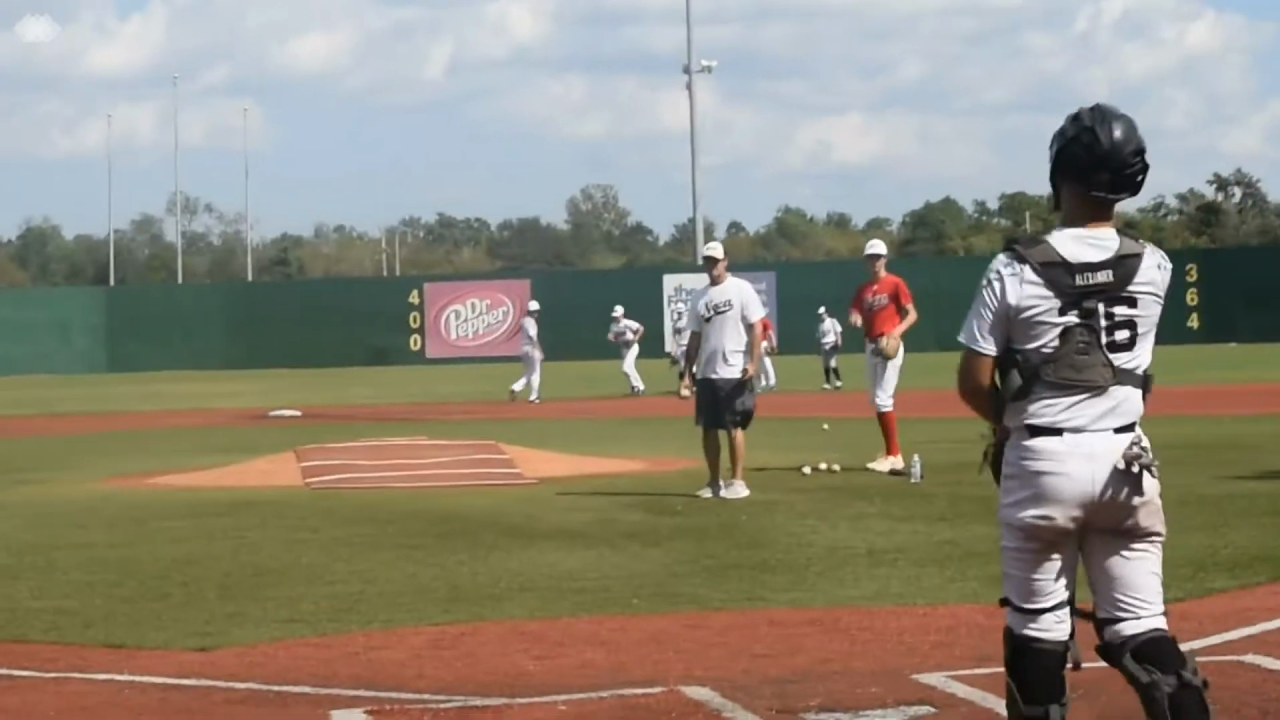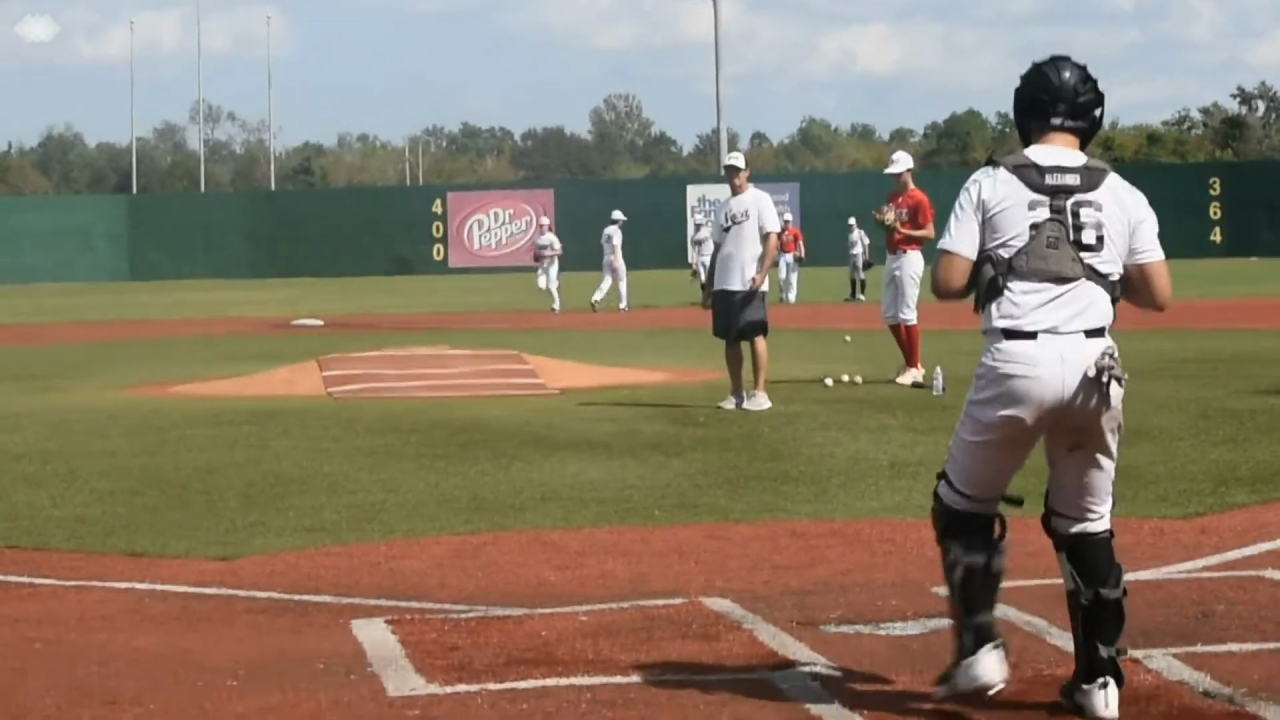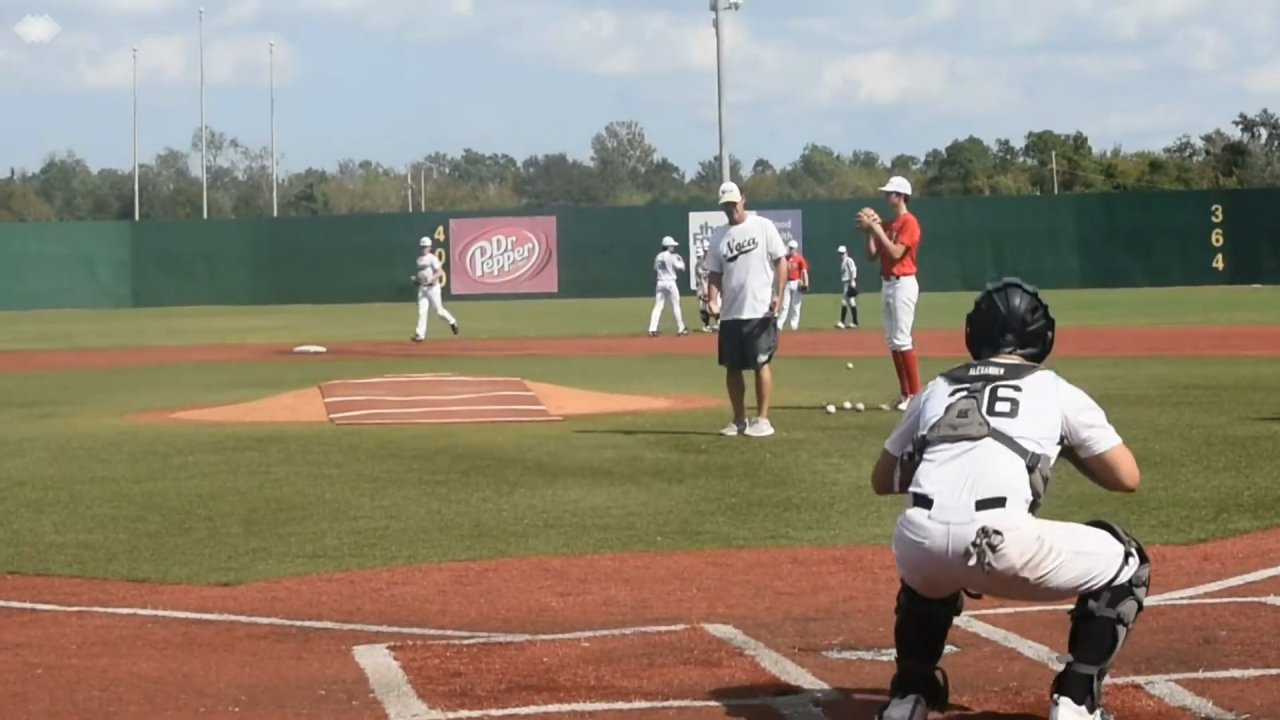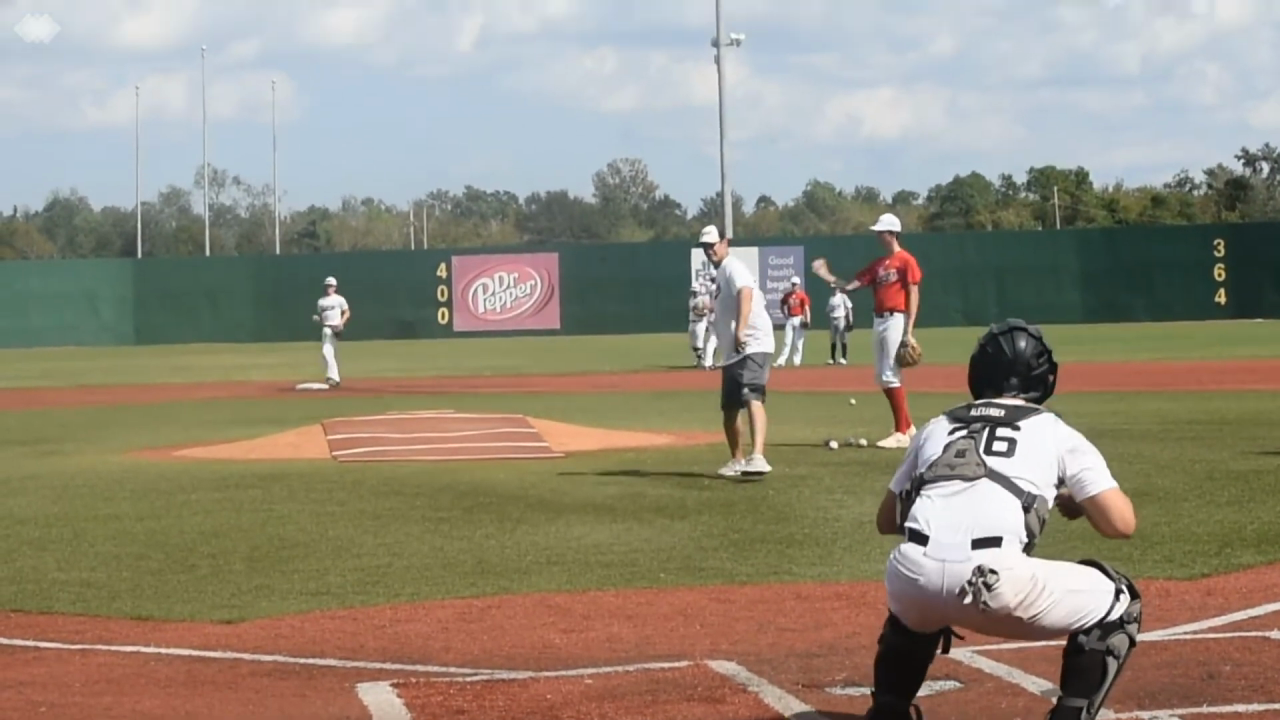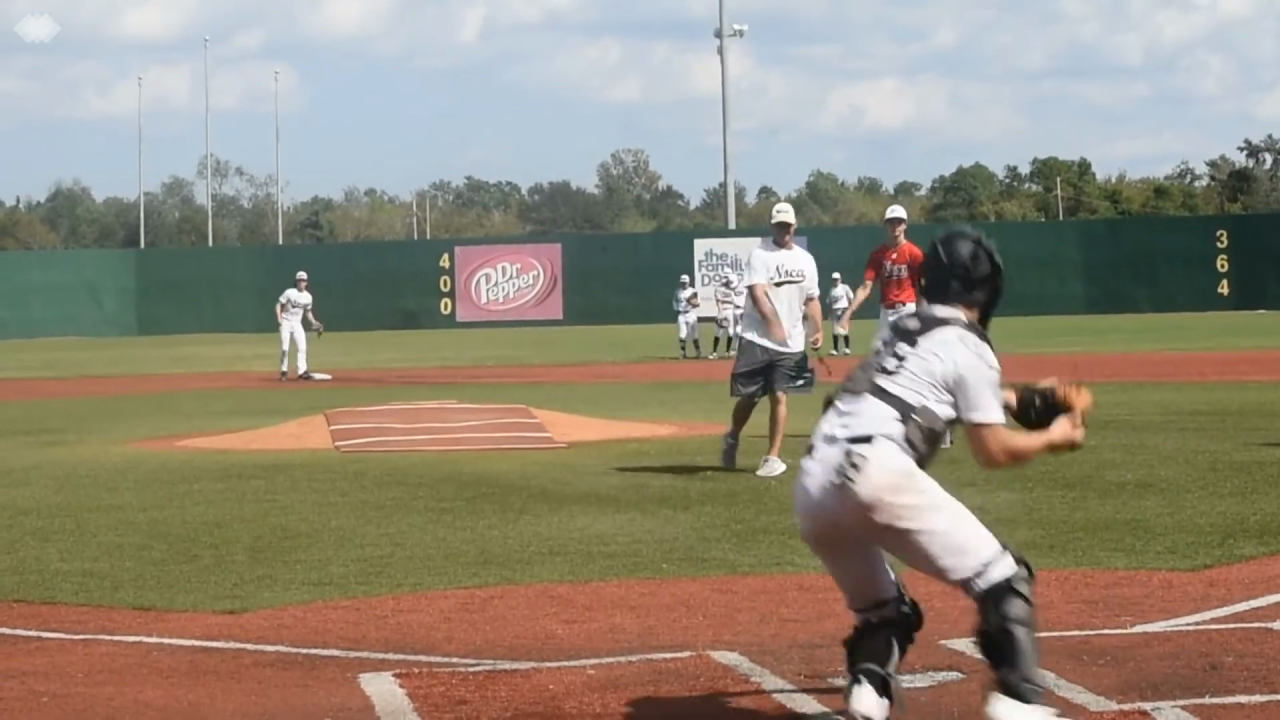
dt=1s
person 1, frame 1
left shoulder: (1013, 270)
right shoulder: (1152, 268)
left elbow: (974, 382)
left wrist: (1010, 423)
right wrist: (1110, 188)
left hip: (1043, 462)
right hip: (1124, 462)
left knee: (1037, 626)
right knee: (1139, 627)
person 1, frame 2
left shoulder: (990, 182)
right shoulder: (1122, 192)
left elbow: (947, 282)
right elbow: (1158, 297)
left hip: (1016, 362)
right hip: (1093, 364)
left knee: (962, 505)
right knee: (1087, 524)
left ankle: (979, 647)
person 1, frame 3
left shoulder: (937, 388)
right shoulder: (1058, 390)
left elbow: (883, 480)
right elbow: (1126, 477)
right wrist: (1067, 450)
left hip: (918, 540)
right hip: (1001, 541)
right knee: (1125, 566)
person 1, frame 4
left shoulder: (937, 427)
right shoulder: (1058, 432)
left elbow: (886, 521)
right elbow: (1121, 524)
right wrist: (1080, 501)
left hip: (911, 575)
right hip: (991, 580)
right knee: (1117, 605)
person 1, frame 5
left shoulder: (899, 328)
right shoulder: (969, 347)
right elbow: (993, 452)
left wrist: (1001, 397)
right wrist: (1053, 436)
left hip: (814, 488)
right hip: (874, 478)
left knee: (880, 606)
right knee: (998, 577)
person 2, frame 1
left shoulder: (741, 289)
right shoulder: (700, 296)
left elbow: (756, 327)
right elbow: (695, 336)
left wrist: (753, 362)
right wrist: (688, 372)
left hip: (734, 372)
right hip: (707, 373)
left knee: (734, 427)
right knee: (708, 428)
left ankle: (738, 481)
right ankle: (714, 481)
person 2, frame 2
left shoulder: (760, 199)
right shoulder: (723, 206)
left elbow: (772, 240)
left wrist: (762, 273)
right wrist: (709, 285)
left hip: (750, 284)
right hip: (724, 285)
left knee: (755, 336)
right knee: (730, 339)
left ankle: (759, 393)
right ankle: (737, 393)
person 2, frame 3
left shoulder: (763, 226)
right shoulder: (719, 235)
left elbow: (781, 262)
right elbow: (715, 274)
left wrist: (778, 295)
right wrist: (713, 300)
left hip: (760, 311)
right hip: (731, 313)
left knee: (761, 364)
right knee: (733, 368)
left ankle: (762, 420)
right ankle: (739, 419)
person 2, frame 4
left shoulder: (732, 267)
right shoulder: (721, 274)
left elbow: (746, 293)
left wrist: (740, 329)
right wrist: (713, 310)
left hip: (754, 346)
right hip: (732, 352)
left knee: (751, 398)
right knee: (729, 409)
left ankle: (757, 457)
right ankle: (737, 460)
person 2, frame 5
left shoulder: (806, 259)
right shoulder: (760, 254)
left elbow: (812, 299)
right elbow: (757, 293)
left wrist: (818, 330)
right wrist: (773, 324)
left hip: (790, 344)
right hip: (757, 339)
left knee: (779, 396)
right knee: (748, 396)
left ankle: (773, 457)
right ankle: (732, 438)
person 3, frame 1
left shoulder: (895, 284)
right shoulder: (863, 289)
left elbow: (912, 314)
right elbow: (859, 317)
left wrist: (898, 331)
right wrist: (854, 319)
right hip: (870, 346)
left knee: (884, 400)
right knee: (878, 401)
left ankle: (893, 456)
right ankle: (891, 453)
person 3, frame 2
left shoulder: (919, 199)
right shoulder: (892, 197)
left elbow: (930, 233)
left wrist: (902, 231)
right wrist: (885, 224)
left hip: (909, 258)
right hip: (891, 258)
left knee: (907, 314)
right knee: (889, 314)
left ankle: (914, 369)
right ankle: (910, 363)
person 3, frame 3
left shoulder: (909, 222)
right shoulder: (888, 224)
left elbow: (895, 252)
right elbow: (873, 255)
left wrist: (878, 229)
right wrist: (869, 231)
left hip: (903, 284)
right hip: (887, 284)
left knee: (902, 340)
right knee: (892, 341)
left ankle: (915, 395)
right ankle: (904, 394)
person 3, frame 4
left shoulder: (906, 260)
right shoulder: (877, 263)
left elbow: (913, 297)
right elbow: (852, 285)
left wrist: (909, 331)
right wrist: (828, 277)
left hip: (896, 321)
right hip: (879, 321)
left knee: (891, 375)
right knee: (885, 376)
left ankle: (902, 433)
right ankle: (906, 426)
person 3, frame 5
left shoulder: (914, 253)
right shoulder: (877, 254)
right elbow: (865, 287)
right wrist: (848, 313)
left hip: (907, 309)
right hip: (887, 313)
